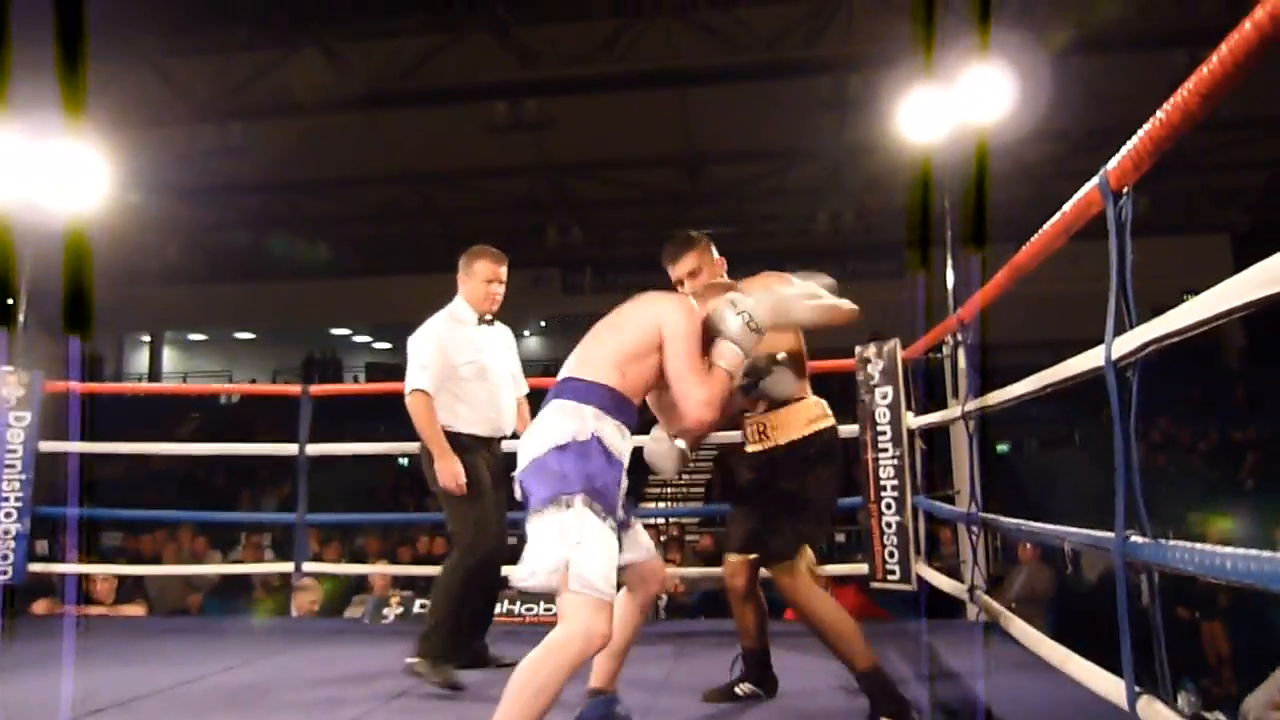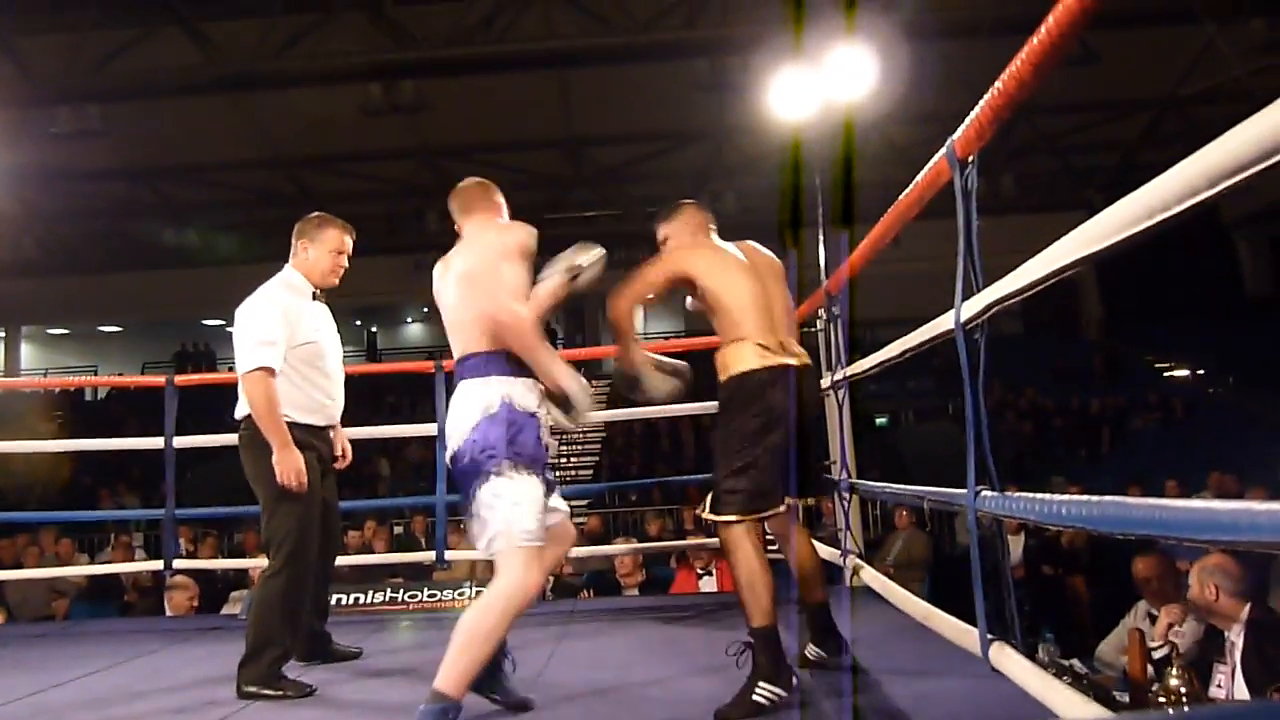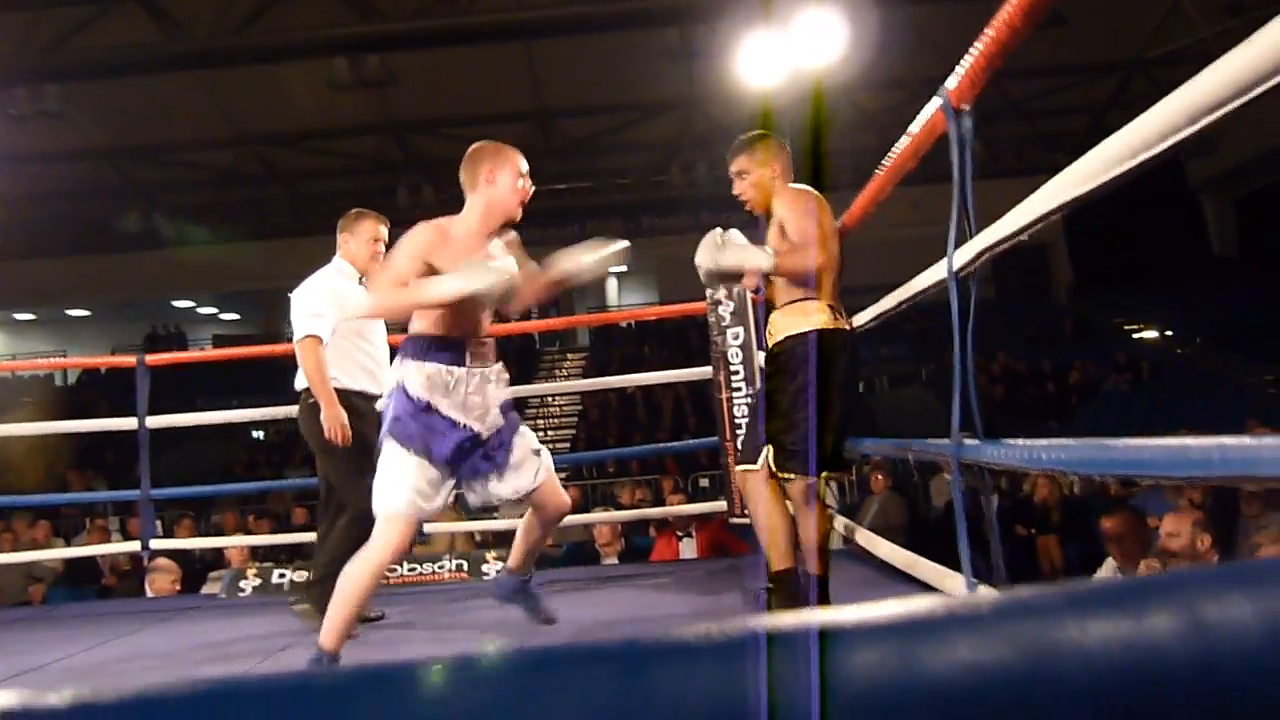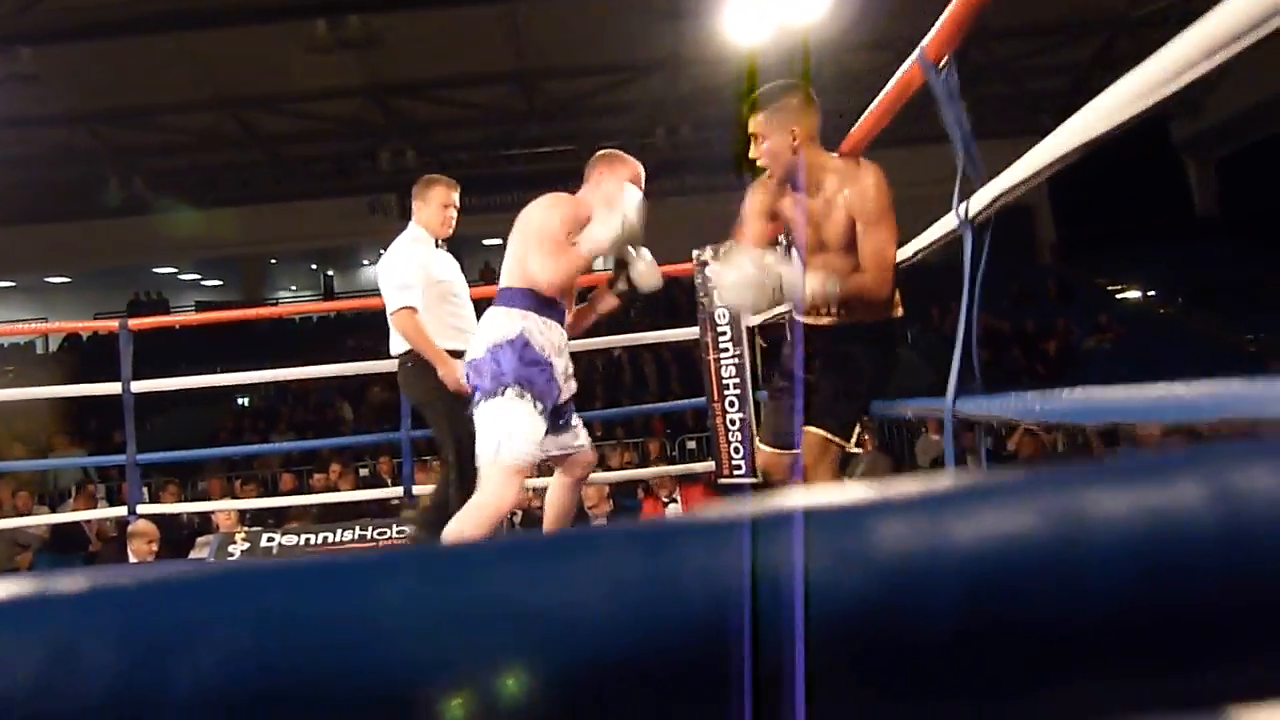
dt=0.7s
person 1, frame 1
left shoulder: (654, 315)
right shoulder: (682, 312)
right elbow: (694, 415)
right wrist: (733, 354)
left hip: (578, 447)
right hip: (574, 444)
left knee: (648, 576)
right knee: (589, 627)
person 1, frame 2
left shoulder: (449, 266)
right shoulder: (510, 234)
right elbow: (509, 314)
left wrist: (562, 279)
right wrist: (560, 377)
left hip: (475, 408)
right hip: (498, 407)
left knee: (557, 539)
right knee: (523, 575)
left ankle: (487, 663)
person 1, frame 3
left shoulder: (501, 244)
right shoulder: (429, 237)
left elbow: (520, 298)
right elbow: (380, 302)
left wrist: (569, 270)
right wrist: (458, 284)
left hip: (481, 393)
right hip: (427, 394)
left knee: (554, 503)
right knee: (393, 540)
left ankle: (516, 576)
right ankle: (323, 660)
person 1, frame 4
left shoulder: (579, 228)
right shoulder: (558, 208)
right elbow: (547, 278)
left wrist: (615, 293)
right wrist: (597, 240)
left hip: (538, 351)
right hip: (514, 346)
left knee: (579, 463)
right knee: (502, 490)
person 2, frame 1
left shoulder: (766, 288)
left elbow: (845, 311)
left hip: (804, 444)
right hip: (761, 452)
left knee: (793, 576)
right knee: (737, 573)
right ankle: (757, 674)
person 2, frame 2
left shoulder: (688, 256)
right shoulder: (759, 254)
left elbow: (622, 306)
left wrist: (638, 365)
left hip: (753, 380)
right hip: (790, 375)
left knee: (735, 522)
right knee: (786, 514)
left ankle: (770, 672)
right ankle: (825, 638)
person 2, frame 3
left shoulder: (795, 199)
right shoulder: (804, 209)
left elbow: (817, 260)
left wrist: (753, 258)
right wrist: (738, 255)
left hip: (806, 343)
right hip: (823, 342)
left knee: (755, 474)
right knee: (803, 480)
left ankle: (789, 604)
right ankle: (816, 606)
person 2, frame 4
left shoulder: (862, 182)
right shoulder: (767, 192)
left elbow: (879, 284)
right elbow: (743, 262)
left wrist: (807, 285)
right wrist: (734, 278)
left hip: (864, 329)
right hip: (809, 329)
left knee: (817, 451)
right knee: (772, 462)
person 3, frame 1
left shoulder: (503, 335)
right shoulder: (438, 331)
left elbow: (517, 396)
right elbow: (417, 395)
right wrist: (443, 456)
left hip: (492, 453)
right hip: (456, 453)
left knee: (490, 552)
right knee: (475, 546)
left ankle: (466, 647)
right ankle: (430, 651)
person 3, frame 2
left shoulder: (316, 308)
right shoulder: (271, 302)
right elbow: (256, 378)
left wrist: (335, 431)
right wrist: (283, 448)
left hip: (313, 440)
right hip: (281, 443)
left knee: (323, 545)
right knee: (293, 554)
left ankle: (311, 640)
right ankle: (259, 673)
person 3, frame 3
left shoulder: (359, 293)
right shoulder: (324, 286)
right elbow: (308, 345)
right wrist: (330, 407)
left hip: (356, 408)
right hip: (337, 408)
left knee: (343, 506)
right knee: (365, 503)
left ankle: (332, 601)
right ankle: (317, 594)
person 3, frame 4
left shoulder: (443, 257)
right shoulder: (405, 254)
right elbow: (403, 315)
right wrist: (444, 363)
left hip: (450, 366)
right hip: (428, 367)
left knee: (464, 457)
right knee: (467, 460)
left ankle: (431, 534)
